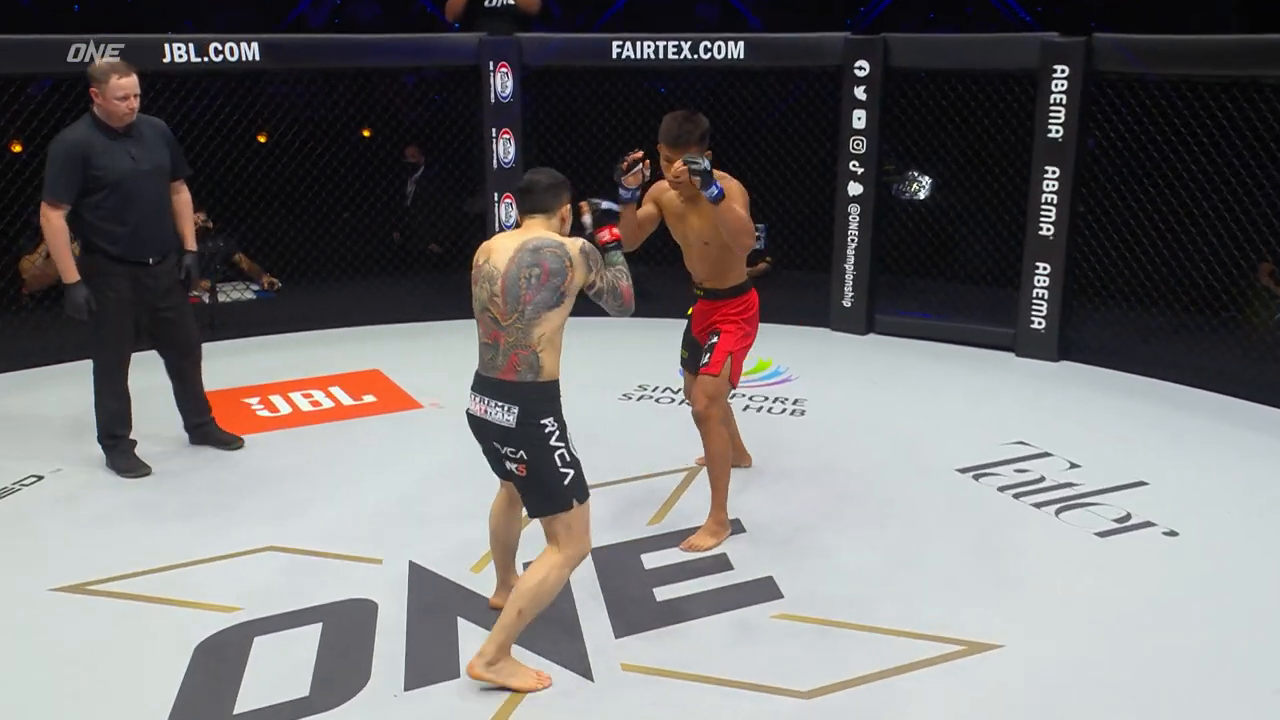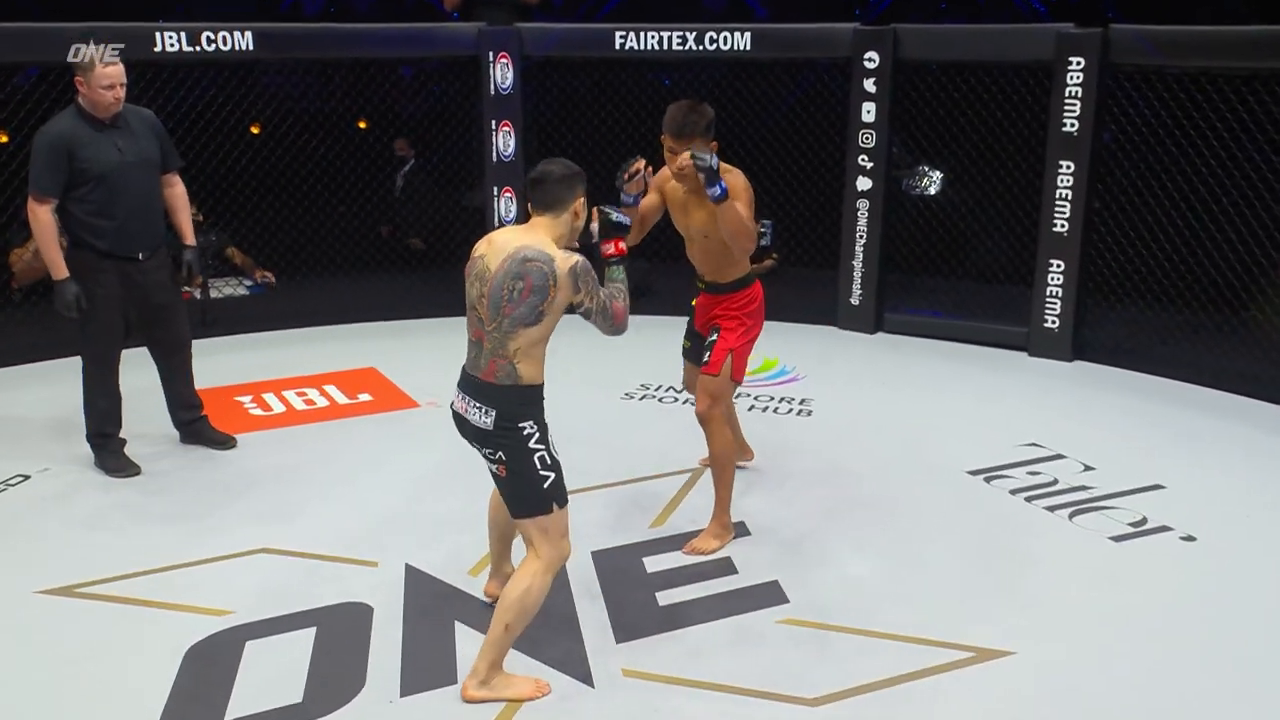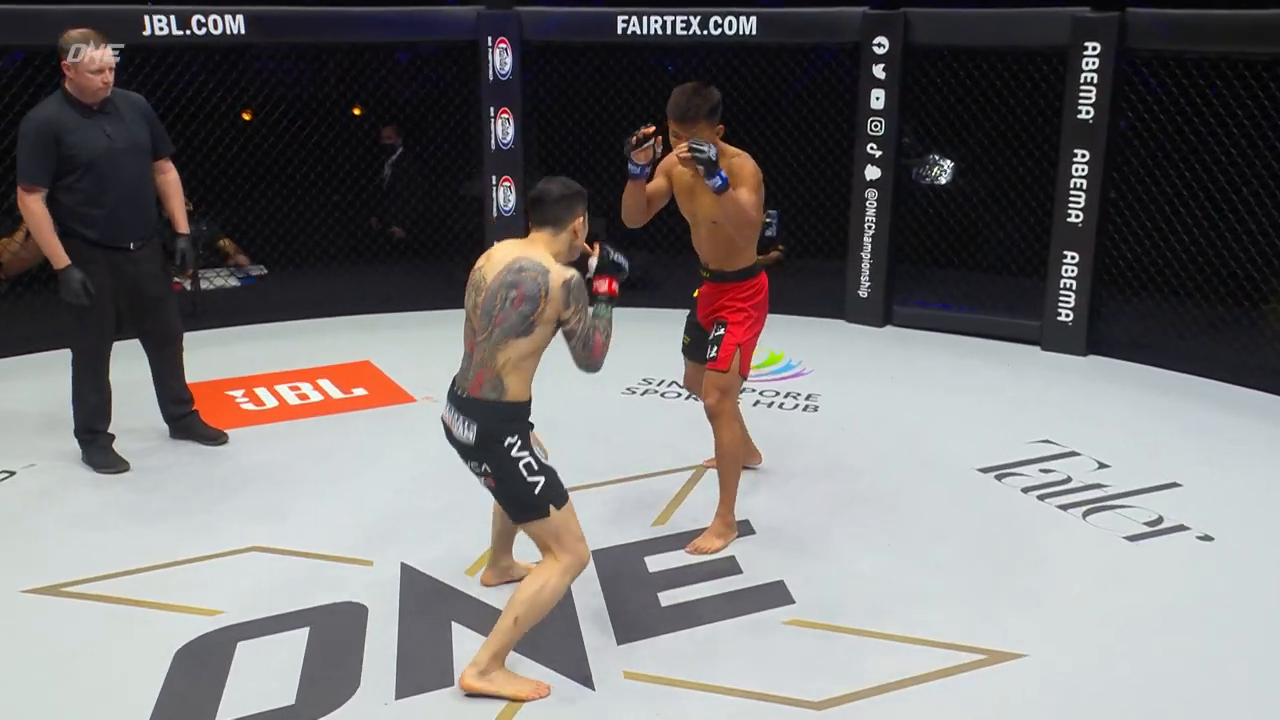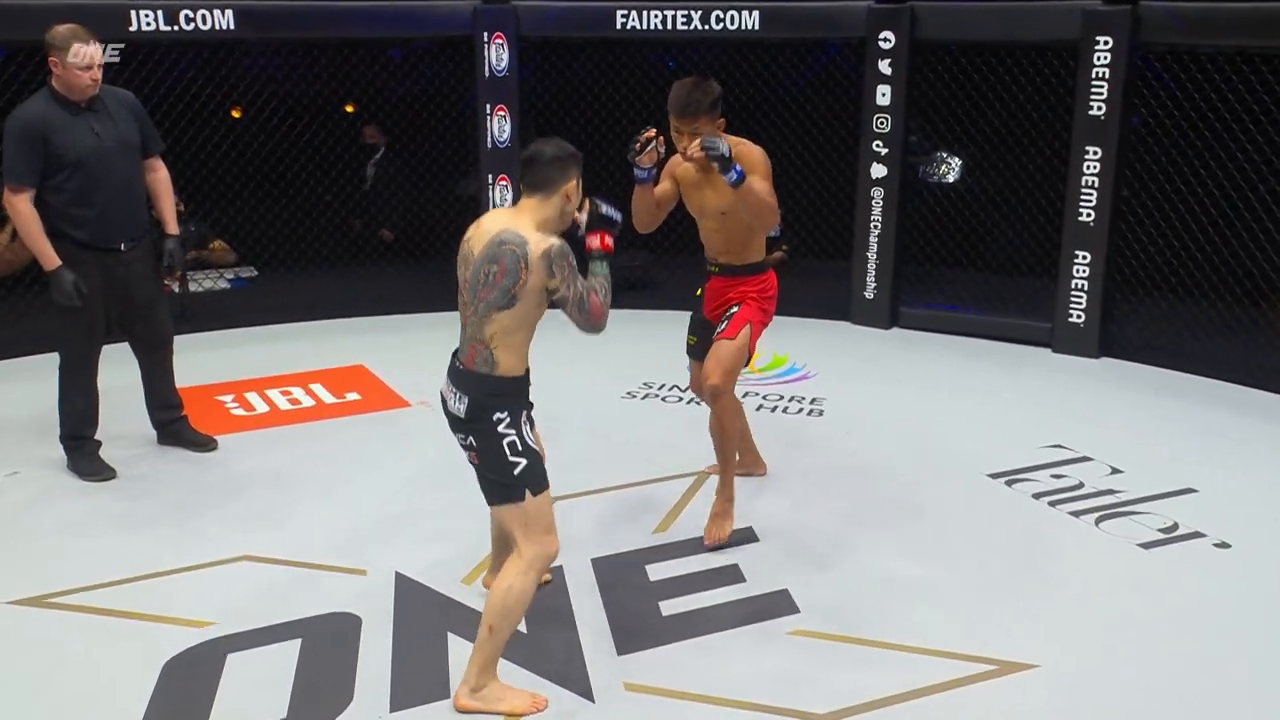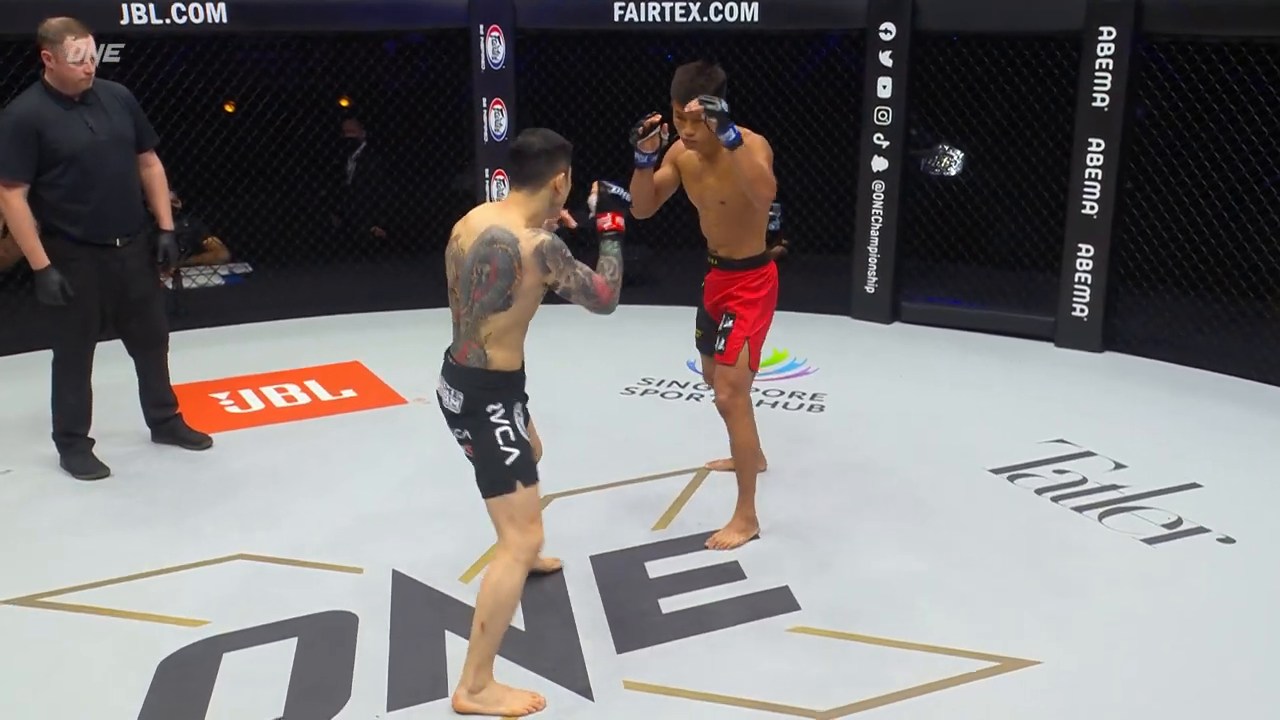
dt=0.2s
person 1, frame 1
left shoulder: (486, 251)
right shoulder: (573, 252)
right elbow: (624, 303)
right wrist: (608, 236)
left hip: (483, 402)
right hip: (530, 413)
left knee: (514, 487)
right knee: (570, 546)
left ankle: (506, 586)
right ankle: (491, 659)
person 1, frame 2
left shoulder: (489, 242)
right shoulder: (568, 267)
right elbow: (616, 323)
right wrist: (614, 250)
left hip: (470, 397)
right hip: (511, 414)
left knee: (515, 480)
right knee: (549, 553)
left ankle: (500, 576)
right ankle: (485, 675)
person 1, frame 3
left shoulder: (495, 254)
right shoulder: (563, 281)
right elbow: (591, 358)
right wrist: (605, 287)
left hip: (464, 408)
right hip: (496, 427)
left knee: (532, 472)
right knee: (569, 556)
left ankle: (500, 566)
right ankle: (485, 670)
person 1, frame 4
left shoulder: (486, 222)
right shoulder: (545, 250)
right elbow: (594, 319)
left wrist: (560, 231)
right wrist: (600, 245)
left hip: (465, 383)
right hip: (493, 404)
left knee: (532, 461)
right knee: (538, 548)
left ankle: (500, 566)
person 1, frame 5
left shoulder: (471, 221)
right shoulder: (537, 248)
right elbow: (605, 299)
left wrist: (549, 223)
right wrist: (612, 226)
left hip: (470, 381)
right hip: (483, 396)
left knee: (525, 455)
right knee: (516, 538)
left ankle: (520, 556)
person 2, frame 1
left shoulder: (728, 188)
right shoulder: (661, 192)
left elbow: (744, 243)
right elbow: (626, 241)
left wrist: (710, 189)
right wrist: (627, 193)
left hip: (734, 309)
right hip: (702, 303)
left knee: (705, 407)
right knee: (698, 391)
left ankle: (718, 519)
right ankle: (737, 453)
person 2, frame 2
left shoulder: (733, 182)
right shoulder: (665, 179)
left elbow: (745, 246)
right elbow: (631, 233)
left wrist: (712, 187)
right wrist: (628, 194)
left hip: (737, 303)
right hip: (705, 295)
left knee: (709, 406)
right knee: (696, 383)
left ankle: (721, 522)
right ankle: (738, 449)
person 2, frame 3
left shoulder: (740, 166)
right shoulder: (672, 165)
left elbow: (749, 233)
right elbow: (634, 217)
left wrist: (715, 175)
right wrist: (638, 167)
left hip: (742, 294)
right hip: (707, 287)
left knee: (718, 401)
right knee: (698, 384)
left ankle: (725, 520)
right ankle: (745, 452)
person 2, frame 4
left shoulder: (750, 156)
right shoulder: (678, 165)
left elbow: (769, 222)
right elbow: (644, 223)
left wrist: (730, 169)
right wrist: (644, 170)
left hip: (750, 288)
right hip: (712, 282)
left knee: (716, 384)
right knee: (704, 383)
left ankle: (726, 497)
right ankle: (749, 458)
person 2, frame 5
left shoulder: (751, 145)
right shoulder: (681, 152)
left elbow: (762, 197)
right elbow: (644, 207)
left wrist: (726, 132)
right wrist: (646, 153)
left hip: (751, 282)
right hip: (716, 275)
left knee: (730, 397)
right knee: (718, 379)
left ankle: (746, 514)
right ankle: (748, 454)
person 3, frame 1
left shoulder: (157, 131)
right shoulder: (73, 144)
left elbow: (178, 191)
right elbow: (53, 214)
left wrist: (189, 249)
right wrist: (72, 281)
left hip: (163, 264)
right hip: (110, 271)
left knee: (185, 347)
right knee: (112, 359)
left ankle: (199, 425)
right ankle: (116, 445)
person 3, frame 2
left shoulder: (145, 122)
right shoulder: (58, 136)
left elbow: (171, 183)
right elbow: (40, 209)
left wrist: (188, 242)
right wrist: (61, 277)
left hip: (153, 259)
right hip: (97, 267)
left knee: (175, 344)
right knee: (102, 357)
left ankle: (191, 423)
right ankle: (105, 444)
person 3, frame 3
left shoulder: (135, 107)
right shoulder: (45, 122)
left elbow: (164, 170)
right elbow: (30, 198)
left wrist: (182, 232)
right wrist: (63, 266)
left hip: (145, 249)
right hip: (90, 257)
left knee: (166, 336)
right knee: (92, 349)
left ankle: (182, 417)
right ankle: (93, 439)
person 3, frame 4
left shoulder: (124, 103)
left elbow: (154, 168)
left wrist: (171, 232)
right wrist: (54, 267)
left hip: (137, 250)
right hip: (80, 258)
left knee: (157, 340)
right knee: (80, 354)
left ankle: (170, 423)
right ankle: (80, 446)
person 3, frame 5
left shoulder: (118, 97)
left elbow: (149, 164)
left wrist: (166, 228)
right wrist: (41, 266)
left hip: (133, 246)
right hip: (74, 255)
left knee: (151, 337)
right knee: (74, 351)
left ankle: (164, 420)
right ankle: (73, 443)
